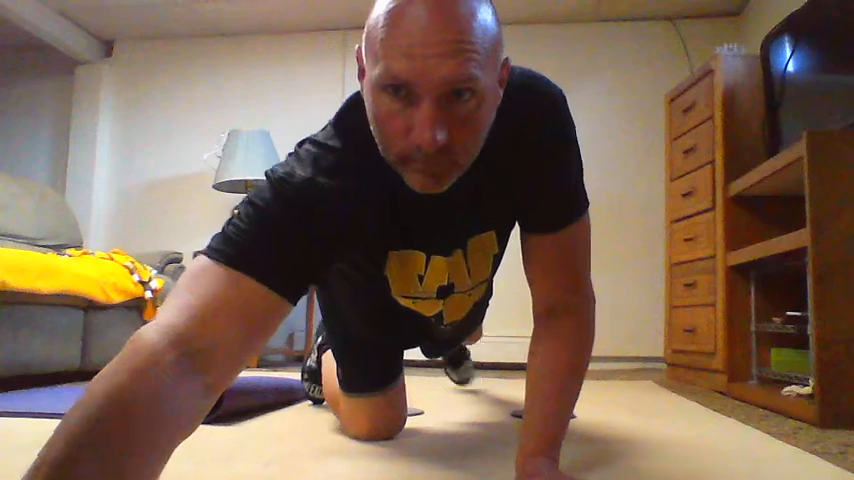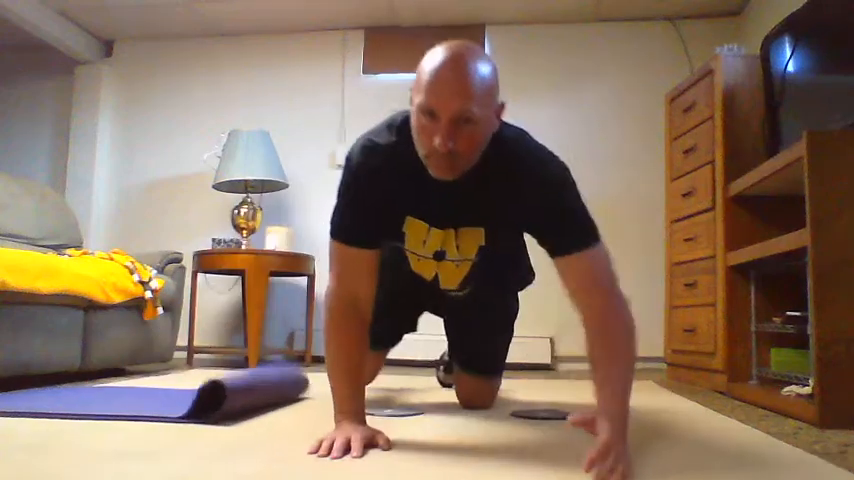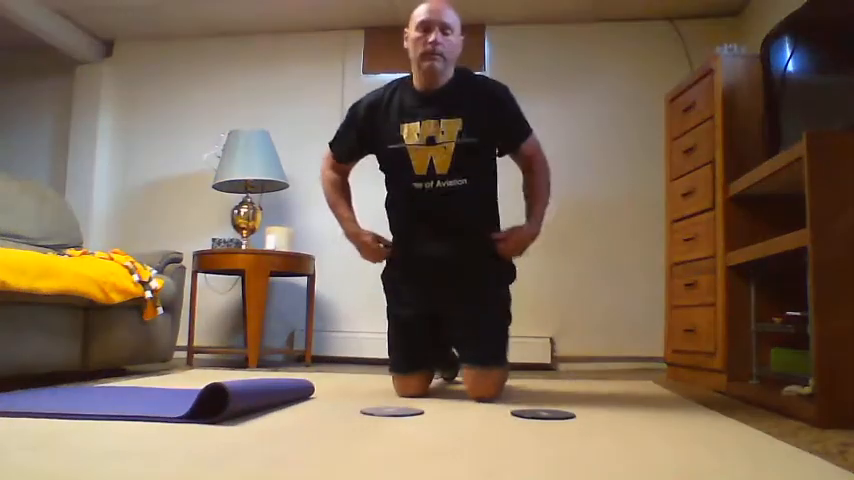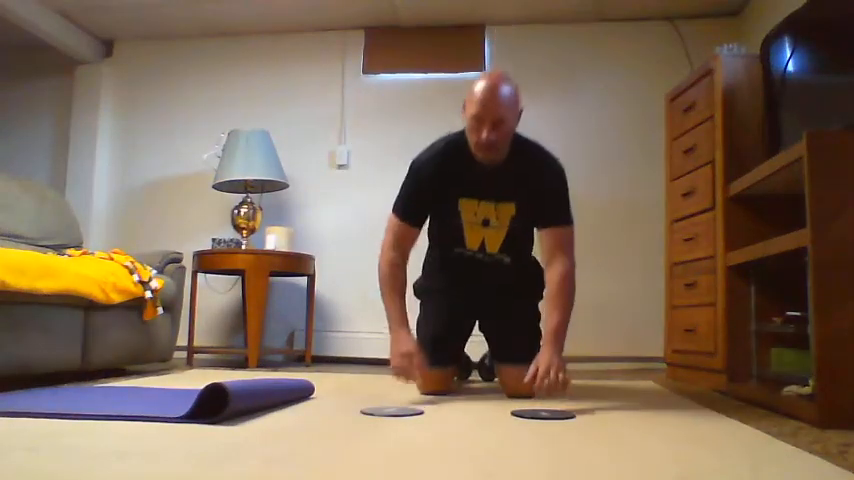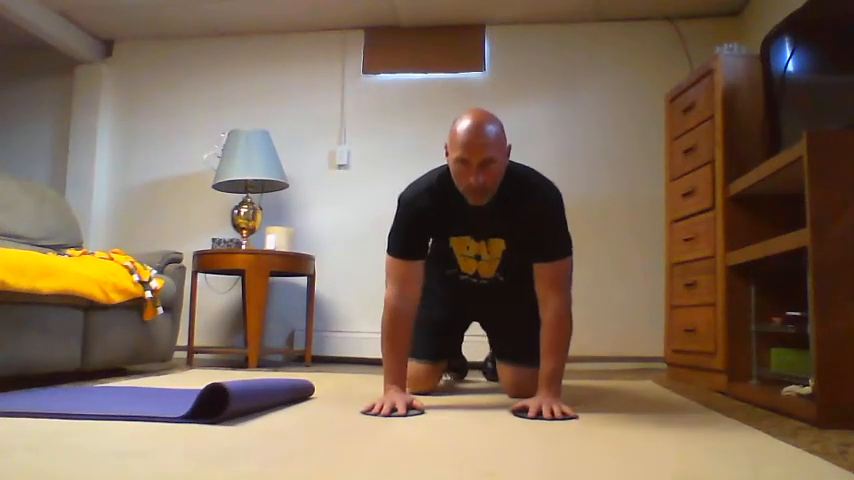
dt=1s
person 1, frame 1
left shoulder: (537, 117)
right shoulder: (316, 181)
left elbow: (563, 303)
right elbow: (180, 355)
left hip: (461, 296)
right hip: (366, 298)
left knee: (456, 335)
left ankle: (446, 343)
right ankle: (328, 358)
person 1, frame 2
left shoulder: (535, 172)
right shoulder: (372, 159)
left elbow: (602, 299)
right elbow: (349, 292)
left wrist: (614, 416)
right wrist: (349, 417)
left hip: (487, 284)
right hip: (401, 269)
left knee: (477, 398)
right knee: (359, 370)
left ankle: (457, 359)
person 1, frame 3
left shoulder: (490, 97)
right shoulder: (374, 109)
left elbow: (534, 162)
right elbow: (333, 170)
left wrist: (532, 226)
right wrist: (353, 231)
left hip: (479, 265)
right hip: (409, 267)
left knee: (484, 390)
right knee: (410, 389)
left ankle: (465, 352)
right ankle: (438, 349)
person 1, frame 4
left shoulder: (543, 170)
right shoulder: (432, 164)
left elbow: (560, 261)
right elbow: (393, 252)
left wrist: (552, 347)
right wrist: (399, 332)
left hip: (512, 286)
right hip: (447, 282)
left knee: (522, 386)
right knee: (431, 383)
left ankle: (494, 361)
right ankle: (458, 362)
person 1, frame 5
left shoulder: (540, 197)
right shoulder: (418, 199)
left elbow: (555, 299)
right elbow: (399, 296)
left wrist: (548, 391)
right wrist: (394, 387)
left hip: (513, 288)
right hip: (446, 284)
left knee: (523, 386)
right knee: (419, 381)
left ankle: (500, 358)
right ankle: (453, 357)
